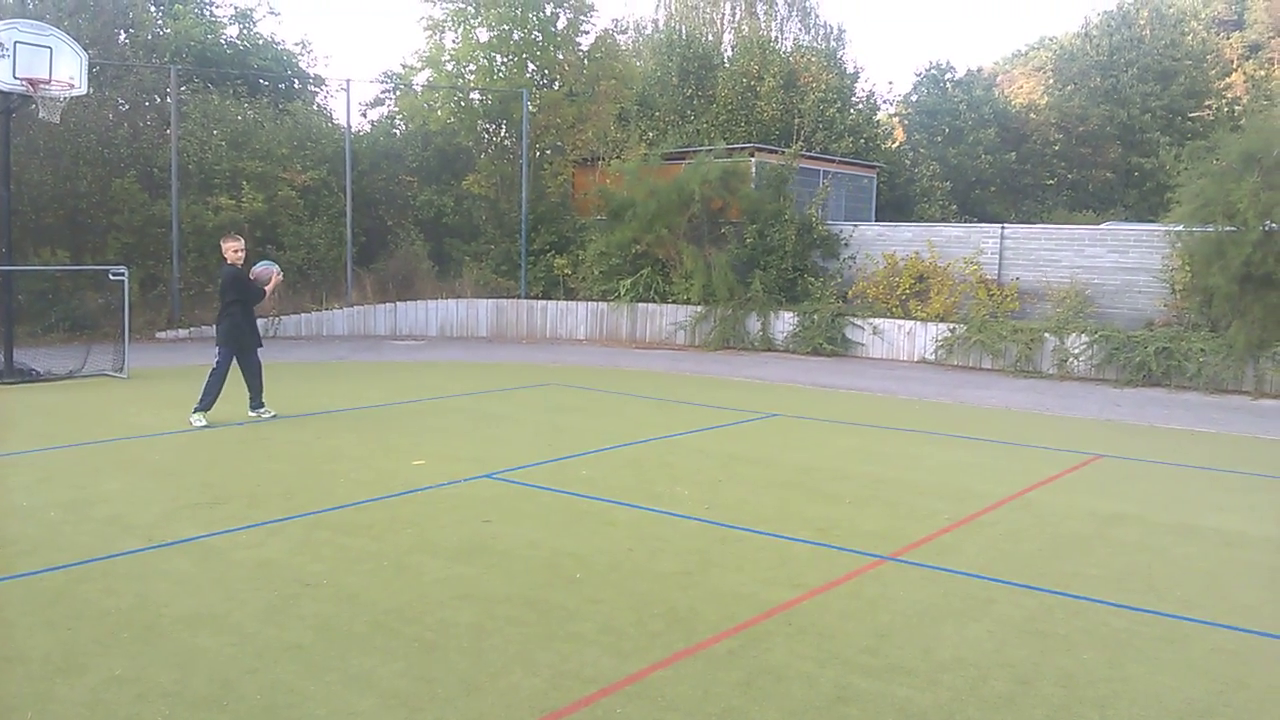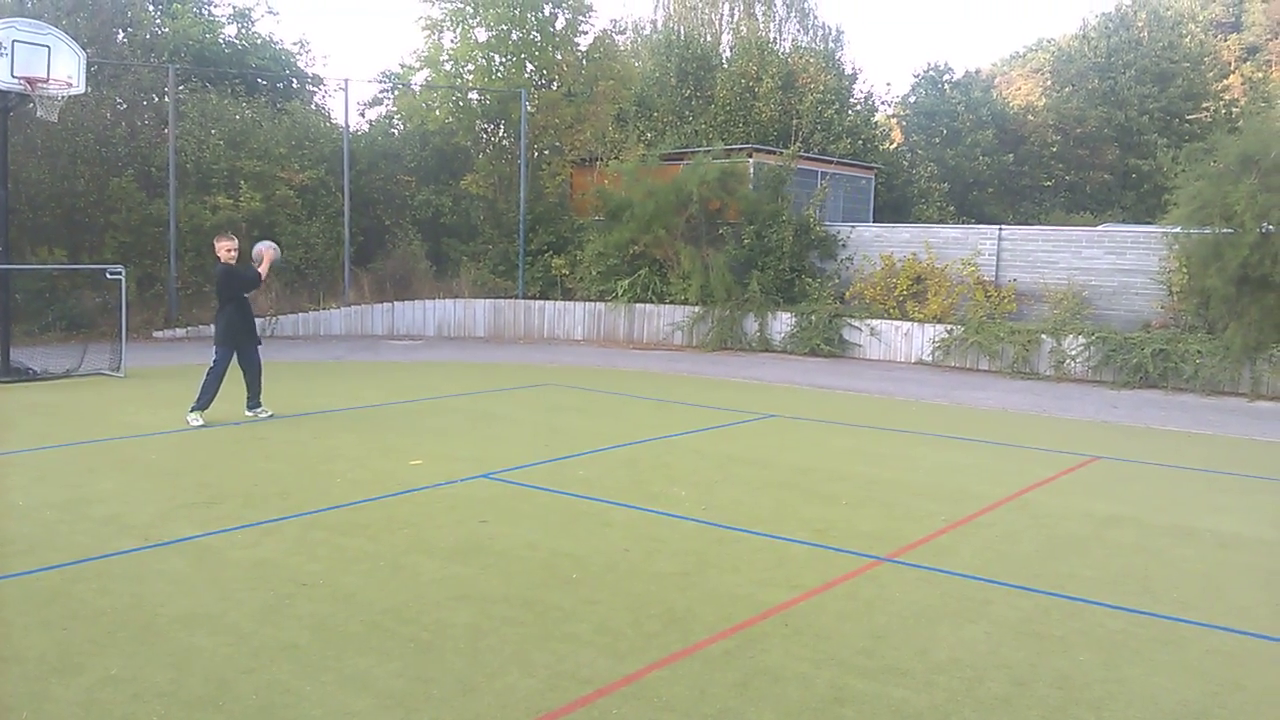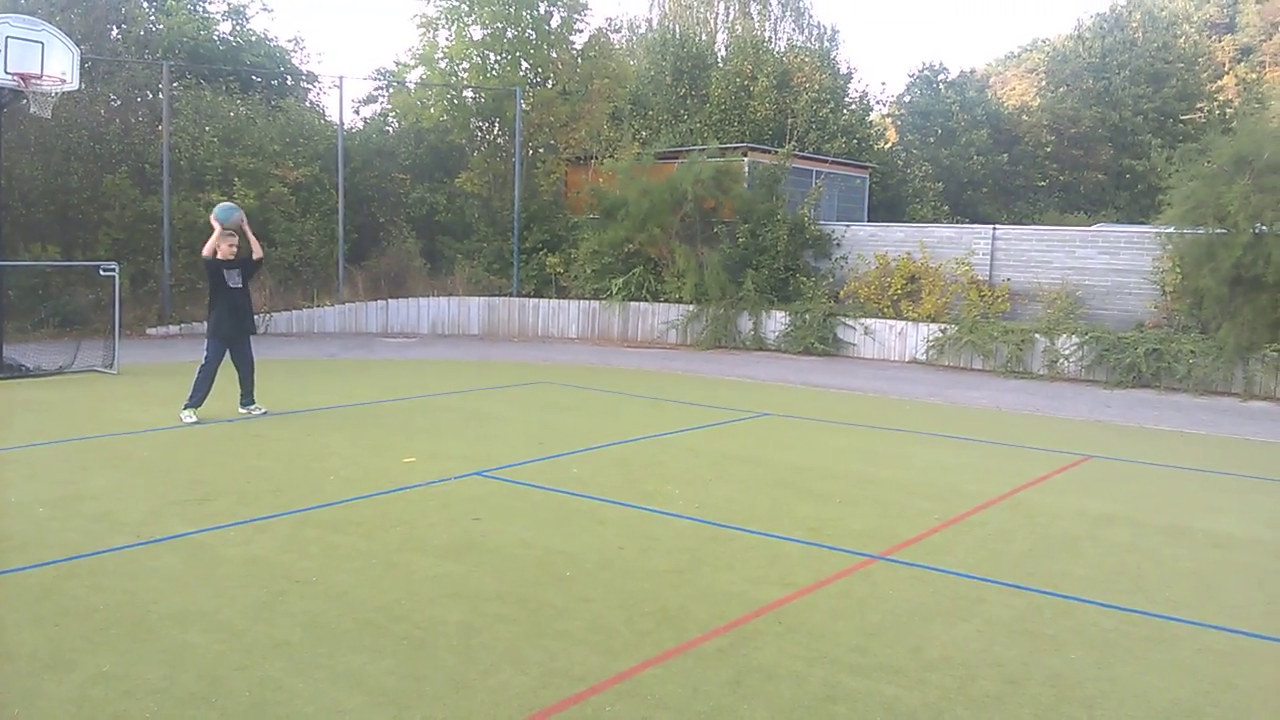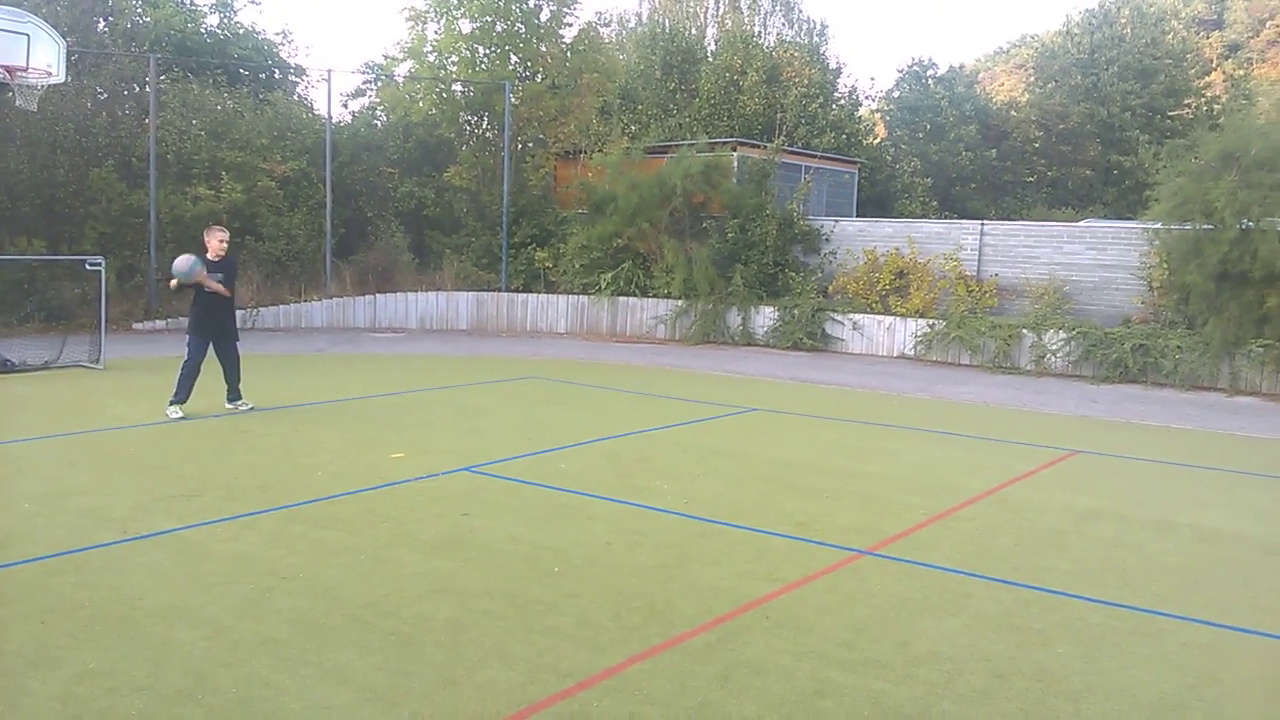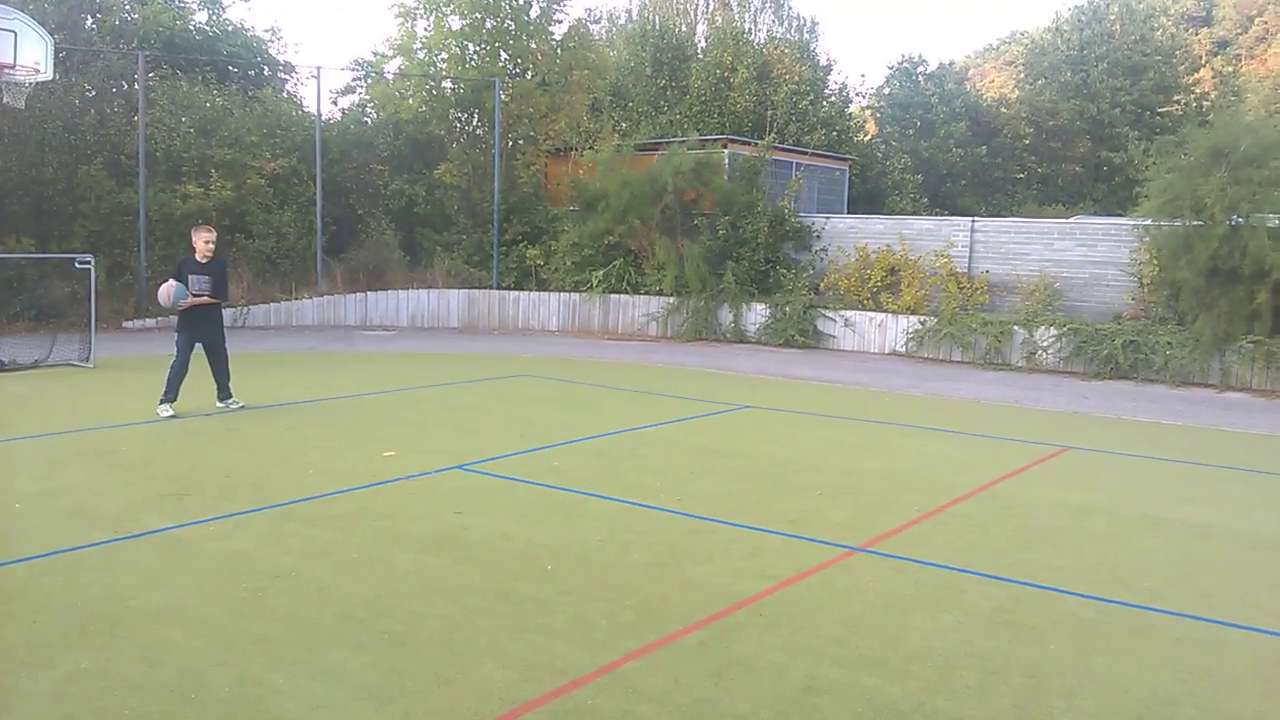
dt=0.2s
person 1, frame 1
left shoulder: (235, 272)
right shoulder: (234, 274)
left elbow: (247, 296)
right elbow: (257, 297)
left wrist: (254, 283)
right wrist: (273, 284)
left hip: (243, 331)
right hip: (229, 332)
left knee: (254, 368)
right knee: (220, 371)
left ankle: (256, 406)
right ankle: (199, 411)
person 1, frame 2
left shoulder: (235, 270)
right shoulder: (225, 271)
left elbow: (249, 283)
right elbow: (255, 280)
left wrist: (264, 264)
right wrist: (266, 262)
left hip: (243, 329)
right hip: (227, 330)
left knee: (253, 366)
right knee: (217, 370)
left ankle: (253, 405)
right ankle: (196, 410)
person 1, frame 3
left shoulder: (240, 264)
right shoulder: (213, 264)
left elbow: (258, 257)
right elbow: (205, 254)
left wrist: (247, 229)
right wrist: (218, 230)
left hip: (240, 324)
right hip: (219, 326)
left knee: (246, 363)
right knee: (209, 365)
left ankle: (247, 402)
right ankle: (190, 407)
person 1, frame 4
left shoulder: (229, 264)
left elbow: (228, 291)
right elbow: (175, 286)
left wrist: (206, 281)
right wrist: (178, 280)
left hip: (223, 323)
right hip: (200, 323)
left knee: (231, 360)
right knee: (192, 363)
left ankle: (233, 398)
right ankle: (175, 404)
person 1, frame 5
left shoulder: (219, 265)
right shoulder: (184, 263)
left elbow: (220, 297)
left wrist: (195, 301)
left hip: (211, 322)
right hip: (187, 322)
left knee: (220, 360)
right knee: (180, 362)
left ankle: (224, 397)
right ankle: (166, 402)
